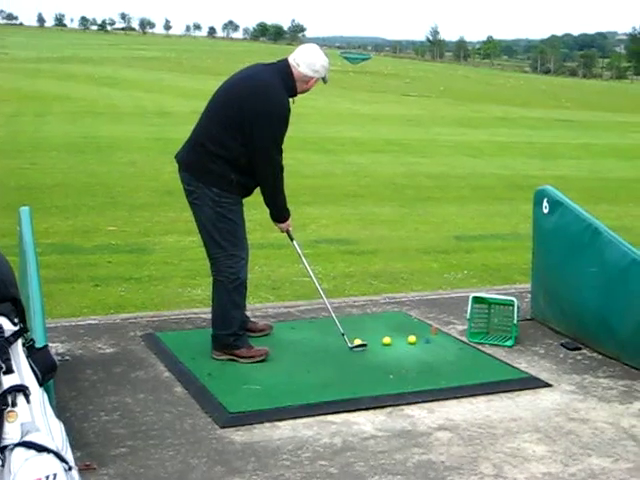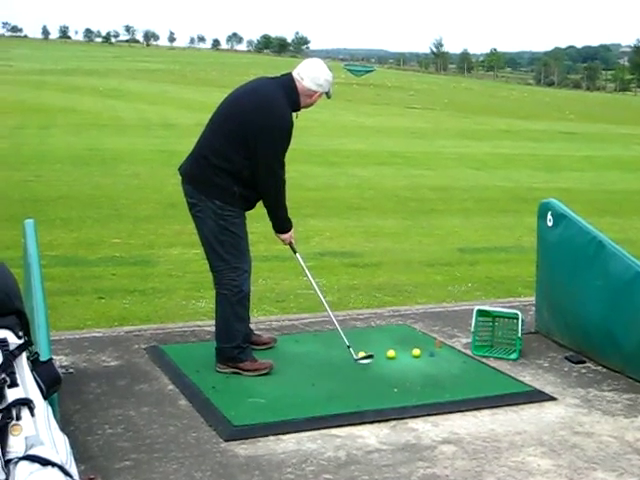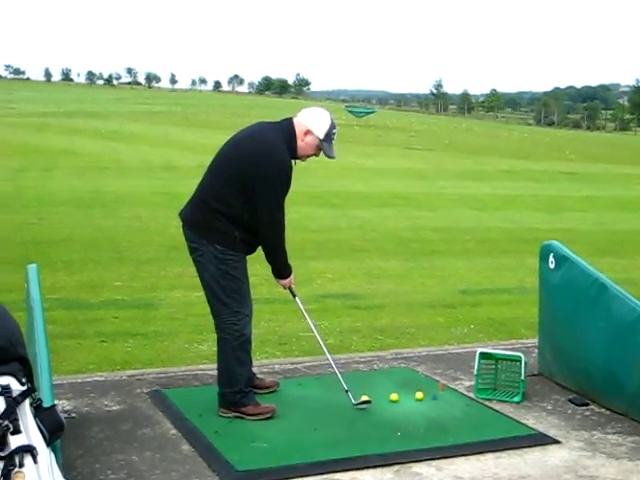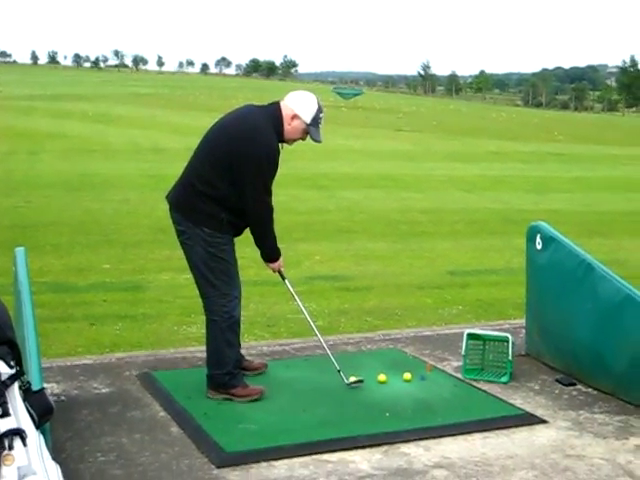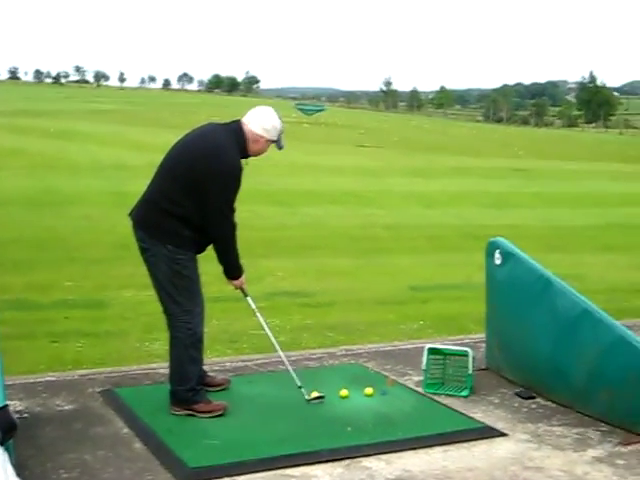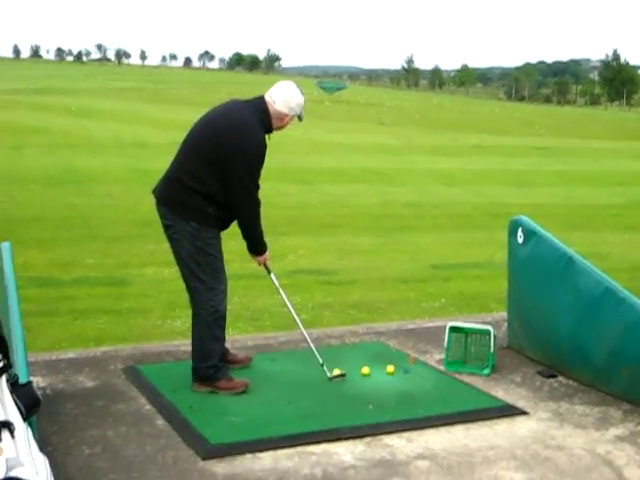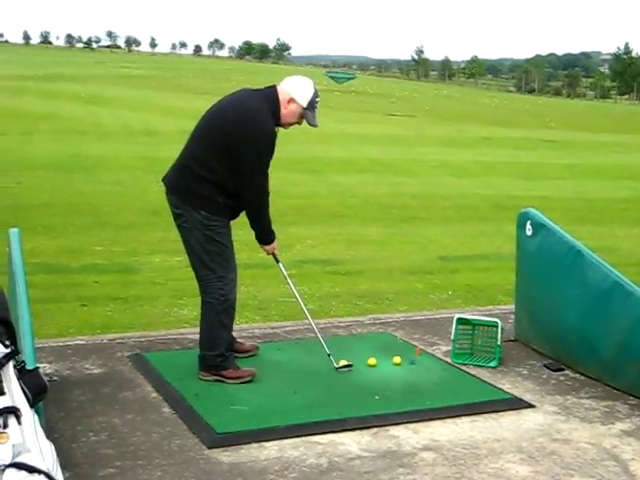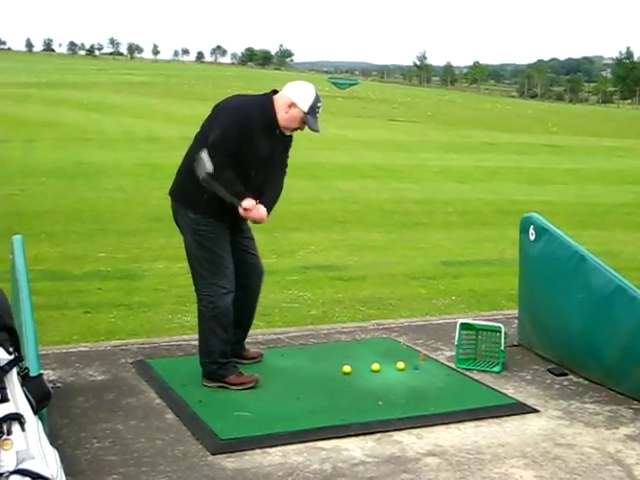
dt=0.5s
person 1, frame 1
left shoulder: (262, 77)
right shoulder: (271, 99)
right elbow: (268, 162)
right wrist: (280, 212)
left hip: (207, 170)
right hip: (212, 179)
left knee: (233, 255)
right knee: (230, 260)
left ankle: (235, 320)
right ankle: (227, 341)
person 1, frame 2
left shoulder: (267, 90)
right shoulder: (275, 112)
right elbow: (270, 174)
right wrist: (282, 224)
left hip: (211, 183)
right hip: (215, 192)
left knee: (236, 268)
right knee: (233, 273)
left ankle: (239, 333)
right ankle: (231, 354)
person 1, frame 3
left shoulder: (268, 136)
right shoulder: (273, 156)
right elbow: (269, 219)
right wrist: (281, 269)
left hip: (212, 227)
right hip: (215, 236)
left knee: (237, 311)
right knee: (234, 316)
left ankle: (242, 377)
right ankle: (234, 398)
person 1, frame 4
left shoulder: (254, 119)
right shoulder: (260, 140)
right elbow: (257, 203)
right wrist: (271, 253)
left hip: (200, 210)
right hip: (203, 218)
left knee: (226, 294)
right knee: (223, 299)
left ankle: (230, 358)
right ankle: (223, 380)
person 1, frame 5
left shoulder: (216, 137)
right shoulder: (223, 159)
right elbow: (220, 221)
right wrist: (233, 270)
left hip: (162, 227)
right hip: (166, 236)
left knee: (188, 311)
right knee: (187, 315)
left ankle: (193, 375)
right ankle: (186, 396)
person 1, frame 6
left shoulder: (239, 112)
right shoulder: (248, 136)
right elbow: (245, 197)
right wrist: (258, 247)
left hip: (186, 204)
right hip: (190, 212)
left knee: (212, 288)
right knee: (210, 292)
left ankle: (215, 352)
right ankle: (208, 373)
person 1, frame 7
left shoulder: (253, 104)
right shoulder: (257, 123)
left elbow: (252, 180)
right elbow: (252, 186)
left wrist: (263, 229)
right wrist: (265, 235)
left hip: (196, 193)
right hip: (198, 201)
left knee: (221, 275)
right knee: (219, 280)
left ankle: (222, 340)
right ankle: (214, 362)
person 1, frame 8
left shoulder: (281, 134)
right shoulder: (238, 111)
left elbow: (275, 176)
right elbow: (214, 161)
left wrist: (264, 207)
right wrist: (243, 200)
left hip: (232, 211)
right hip: (200, 208)
left knee: (250, 275)
right knee: (218, 288)
left ankle: (232, 346)
right ankle: (217, 369)
